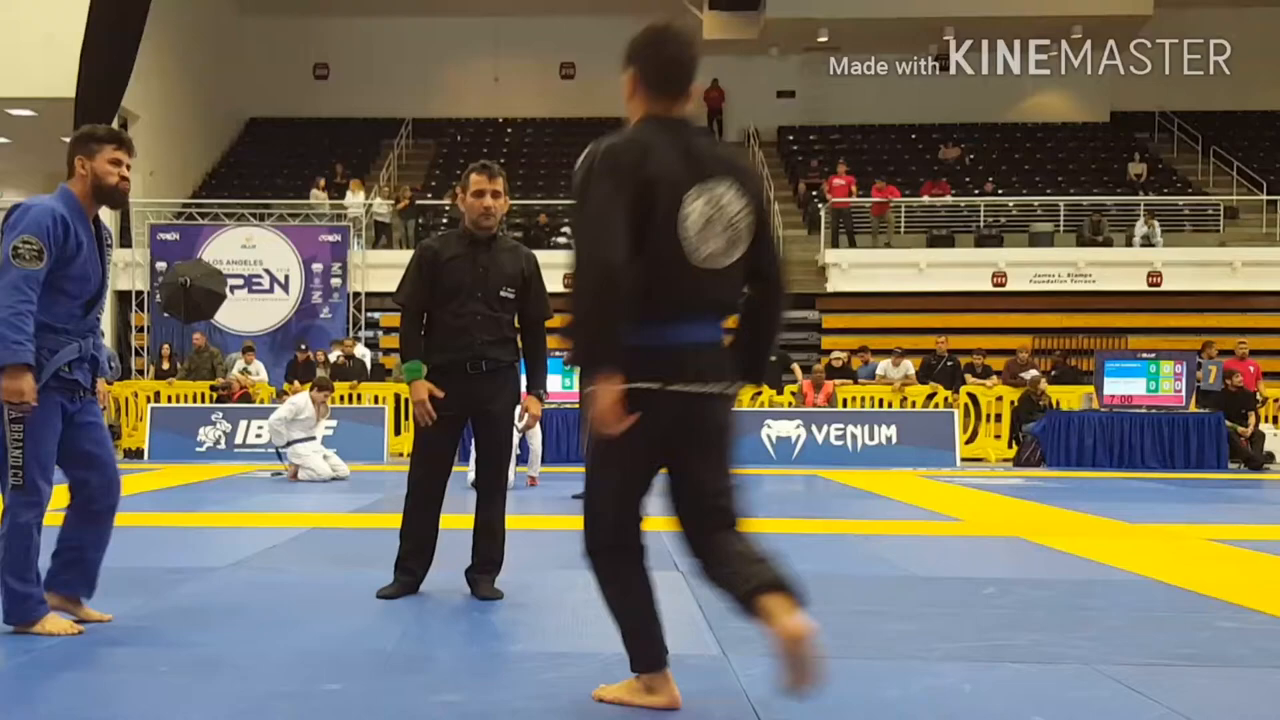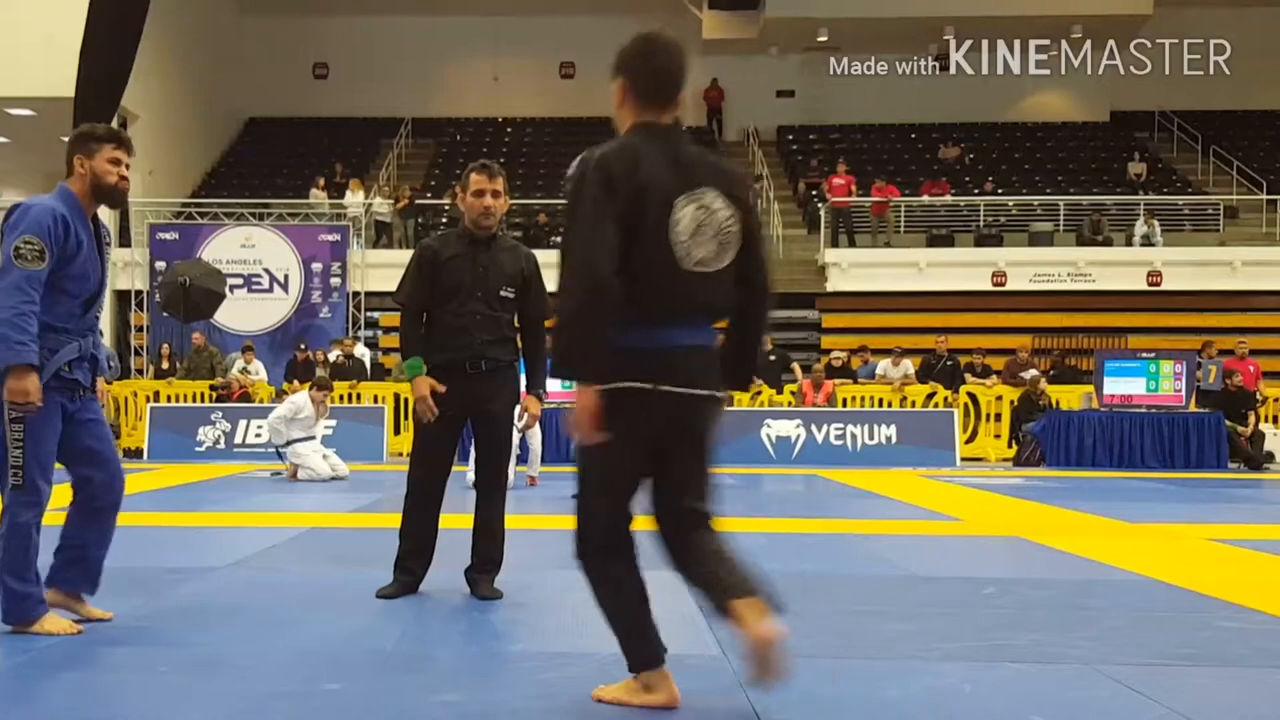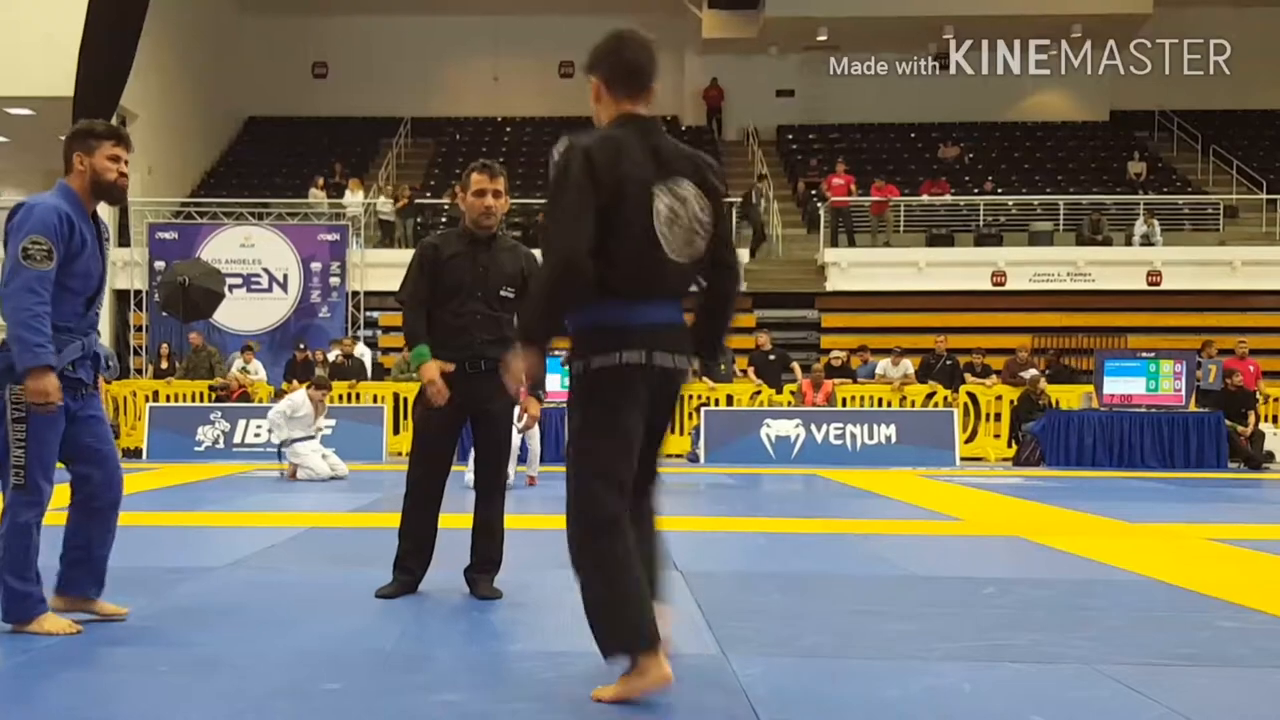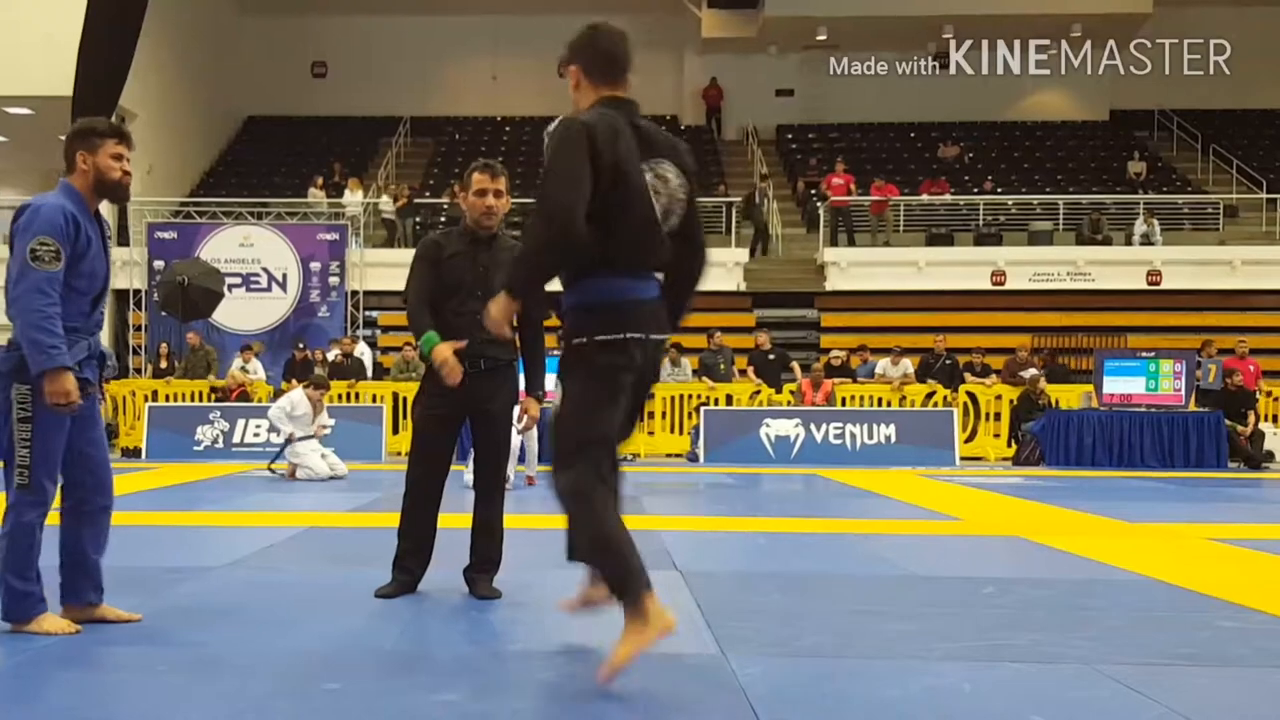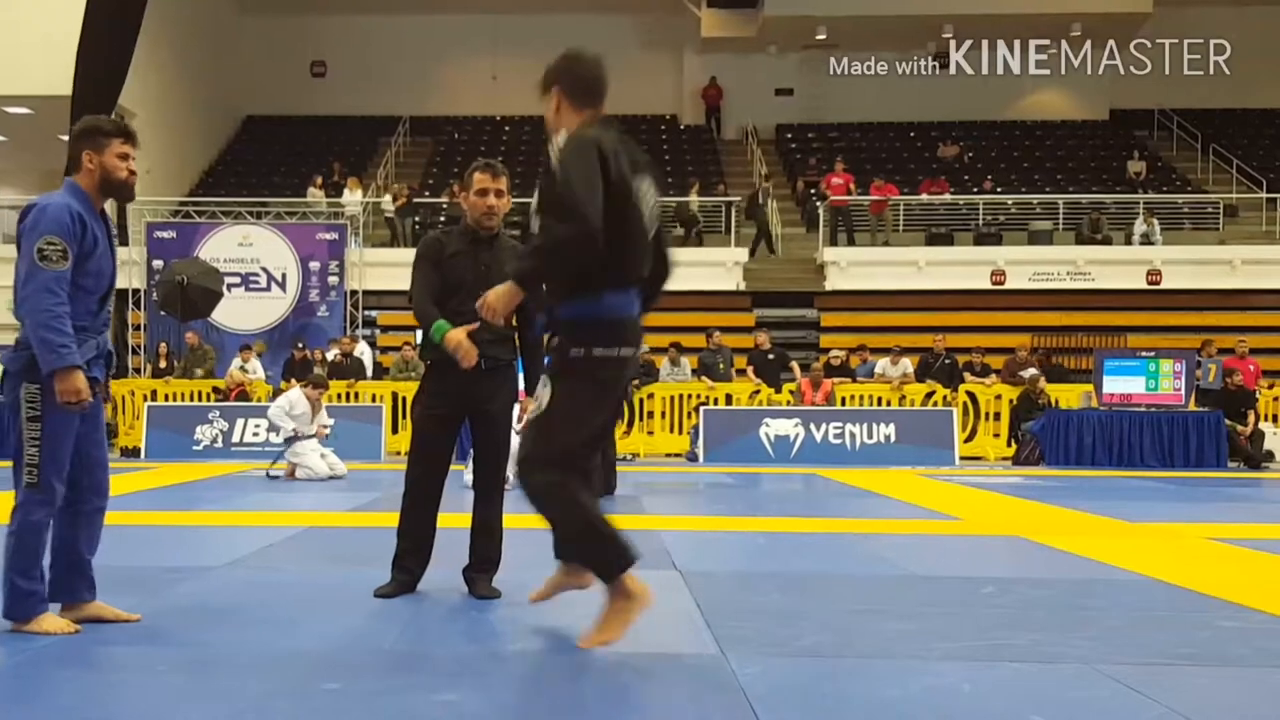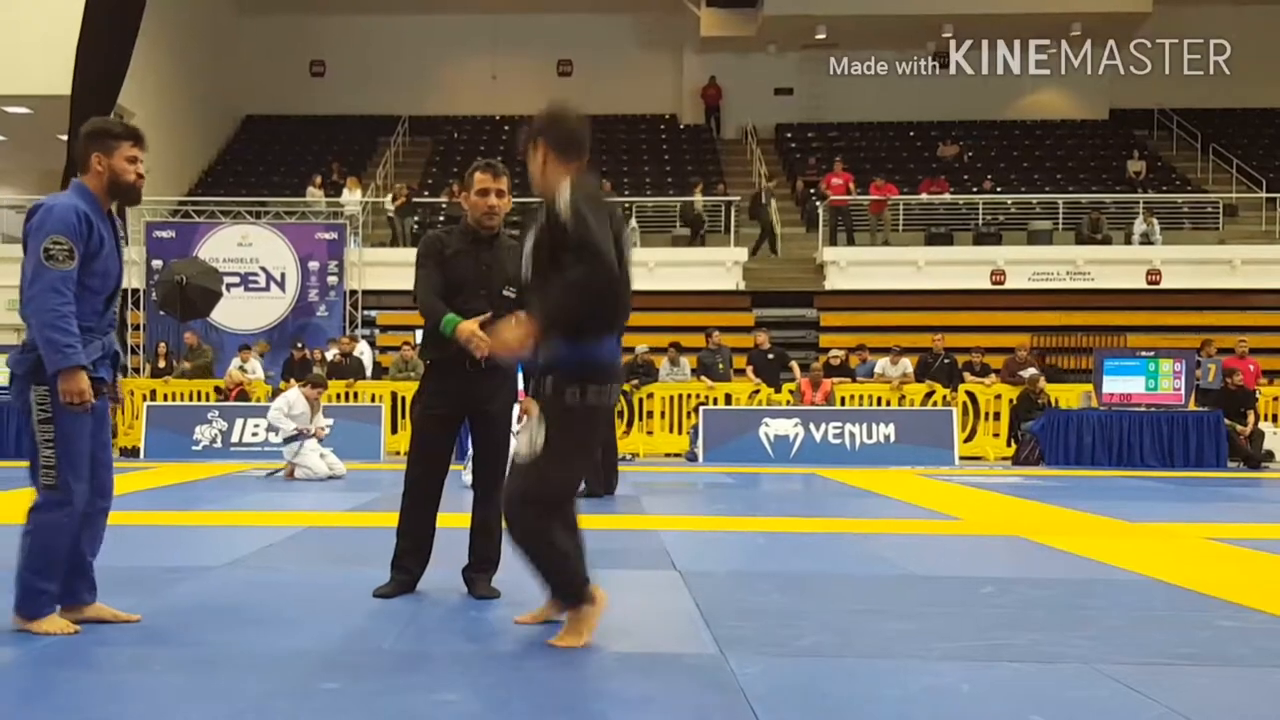
dt=0.1s
person 1, frame 1
left shoulder: (613, 159)
right shoulder: (734, 169)
left elbow: (602, 271)
right elbow: (767, 283)
left wrist: (602, 369)
right wrist: (747, 370)
left hip: (642, 369)
right hip: (708, 369)
left knee: (611, 530)
right knee: (711, 522)
left ankle: (654, 676)
right ankle: (779, 606)
person 1, frame 2
left shoulder: (604, 168)
right shoulder: (724, 177)
left elbow: (588, 281)
right elbow: (753, 288)
left wrist: (581, 378)
right wrist: (732, 377)
left hip: (631, 372)
right hip: (695, 373)
left knee: (603, 531)
right knee: (686, 519)
left ankle: (650, 675)
right ankle: (749, 608)
person 1, frame 3
left shoulder: (588, 154)
right shoulder: (698, 166)
left elbow: (566, 259)
right elbow: (725, 275)
left wrist: (529, 341)
right wrist: (701, 352)
left hip: (612, 348)
right hip: (670, 349)
left knee: (597, 504)
right knee: (632, 489)
left ankle: (644, 656)
right ankle: (636, 613)
person 1, frame 4
left shoulder: (576, 131)
right shoulder: (669, 148)
left elbow: (562, 221)
right elbow: (690, 250)
left wrist: (513, 292)
left hip: (600, 322)
right hip: (644, 322)
left knee: (578, 467)
right knee: (595, 452)
left ankle: (643, 607)
right ankle: (607, 573)
person 1, frame 5
left shoulder: (574, 149)
right shoulder: (631, 161)
left elbow: (577, 227)
right elbow: (653, 262)
left wrist: (518, 283)
left hip: (591, 336)
right hip: (614, 336)
left knee: (543, 466)
right knee: (570, 457)
left ankle: (621, 583)
right ankle: (579, 562)
person 1, frame 6
left shoulder: (569, 203)
right shoulder: (595, 205)
left elbow: (595, 276)
left wrist: (532, 322)
left hip: (574, 382)
right hip: (591, 376)
left knee: (526, 503)
right knee: (548, 493)
left ankle: (582, 599)
right ankle: (567, 596)
person 2, frame 1
left shoulder: (98, 231)
right shoulder: (41, 216)
left wrist: (98, 372)
left hip: (74, 378)
left knee: (100, 485)
left ankle: (66, 589)
person 2, frame 2
left shoulder: (96, 229)
right shoulder: (42, 216)
left wrist: (96, 371)
left hip: (73, 377)
left knee: (104, 480)
left ankle: (68, 585)
person 2, frame 3
left shoulder: (91, 223)
right shoulder: (44, 214)
left wrist: (89, 369)
left hip: (74, 375)
left knee: (103, 482)
left ankle: (78, 590)
person 2, frame 4
left shoulder: (93, 222)
right shoulder: (50, 215)
left wrist: (89, 368)
right wrist: (54, 369)
left hip: (77, 374)
left knee: (92, 490)
left ankle: (82, 597)
person 2, frame 5
left shoulder: (97, 219)
right shoulder: (56, 214)
left wrist: (94, 367)
right wrist: (64, 368)
left hip: (82, 373)
right hip: (49, 376)
left knee: (90, 492)
left ankle: (76, 597)
person 2, frame 6
left shoulder: (105, 221)
right shoulder: (63, 214)
right elbow: (47, 300)
left wrist: (106, 368)
right wrist: (68, 368)
left hip: (89, 374)
right hip: (56, 377)
left knee: (94, 494)
right knee: (62, 494)
left ankle: (76, 597)
right ankle: (33, 605)
person 3, frame 1
left shoulder: (521, 260)
right shoulder: (433, 252)
left elbow: (534, 330)
right elbow: (411, 318)
left wrist: (535, 390)
right wrist: (415, 375)
left hip: (498, 382)
right hip: (443, 380)
left knee: (492, 484)
right knee: (425, 481)
left ankle: (483, 574)
right ankle: (408, 573)
person 3, frame 2
left shoulder: (521, 260)
right shoulder: (433, 252)
left elbow: (534, 330)
right elbow: (411, 316)
left wrist: (535, 390)
right wrist: (416, 371)
left hip: (498, 382)
right hip: (444, 380)
left knee: (491, 483)
right knee: (425, 480)
left ankle: (483, 573)
right ankle: (408, 572)
person 3, frame 3
left shoulder: (521, 259)
right shoulder: (434, 250)
right elbow: (412, 310)
left wrist: (534, 390)
right wrist: (423, 360)
left hip: (497, 381)
right hip: (443, 379)
left knee: (492, 482)
right knee: (425, 478)
left ankle: (483, 573)
right ankle: (408, 572)
person 3, frame 4
left shoulder: (521, 258)
right shoulder: (436, 248)
left elbow: (534, 330)
right elbow: (417, 305)
left wrist: (534, 391)
right wrist: (433, 346)
left hip: (498, 380)
right hip: (443, 377)
left knee: (491, 482)
right knee: (424, 478)
left ankle: (482, 573)
right ankle: (407, 571)
person 3, frame 5
left shoulder: (521, 258)
right shoulder: (437, 246)
left elbow: (532, 329)
right elbow: (421, 300)
left wrist: (534, 390)
right wrist: (445, 333)
left hip: (496, 379)
right hip: (443, 375)
left knee: (490, 481)
right knee: (423, 477)
left ankle: (480, 572)
right ankle: (405, 571)
person 3, frame 6
left shoulder: (520, 258)
right shoulder: (438, 245)
right elbow: (427, 298)
right wrist: (456, 327)
left hip: (495, 380)
right hip: (444, 375)
left knee: (489, 481)
right knee: (423, 477)
left ankle: (480, 573)
right ankle: (405, 572)
